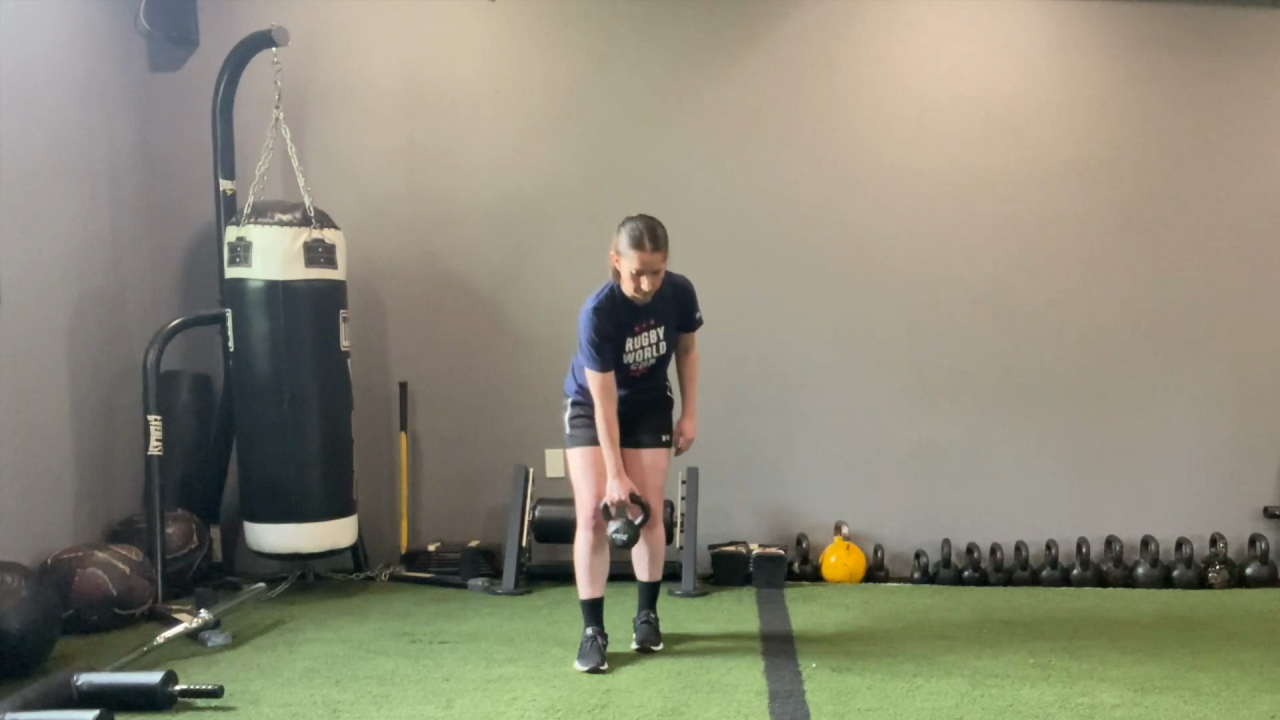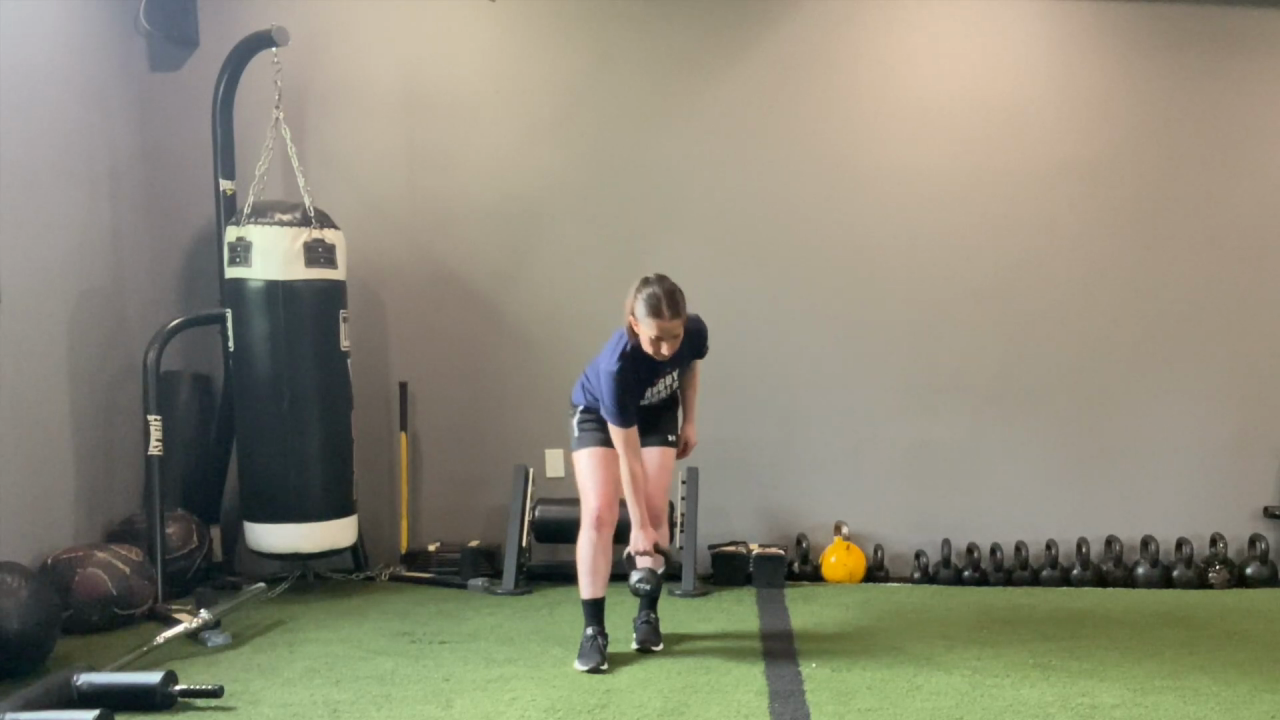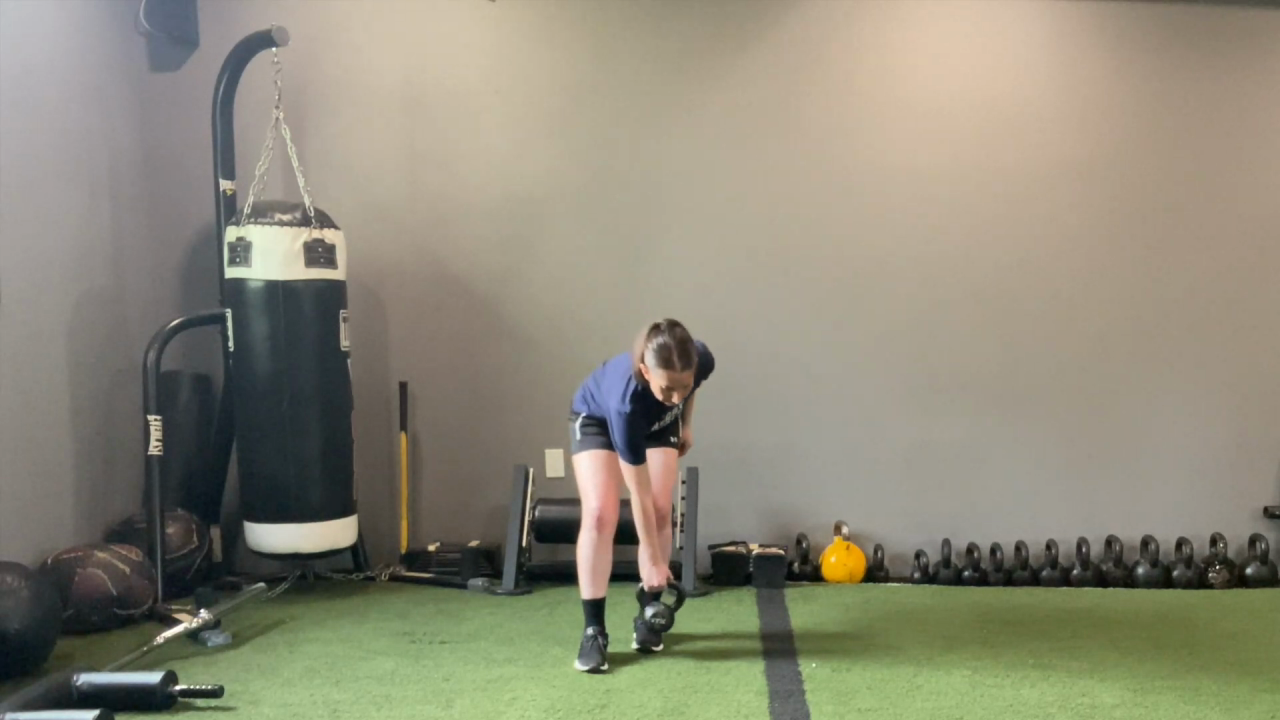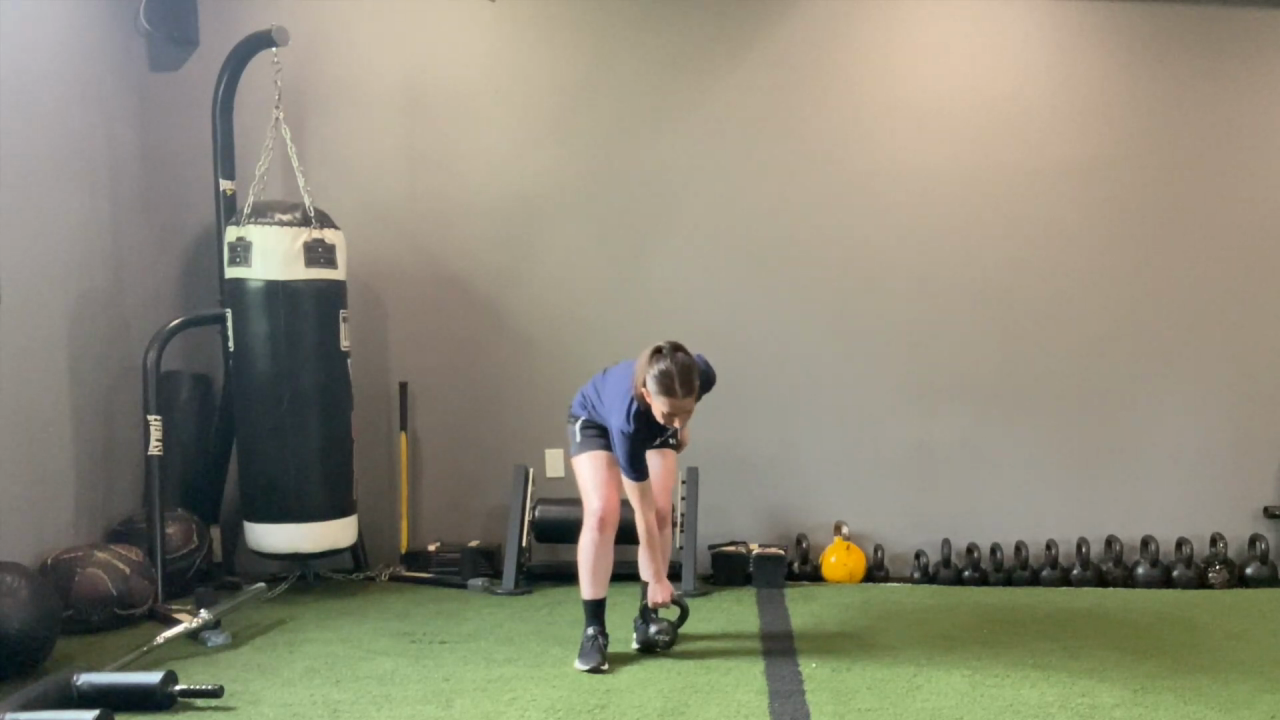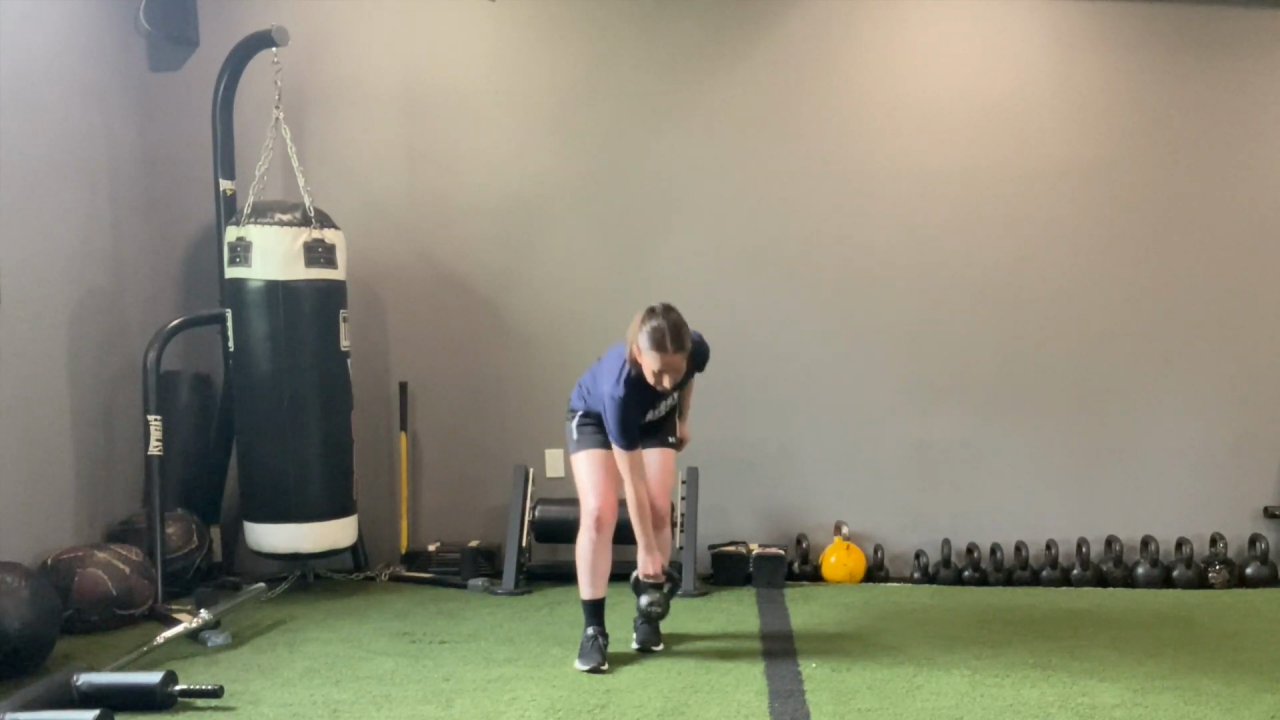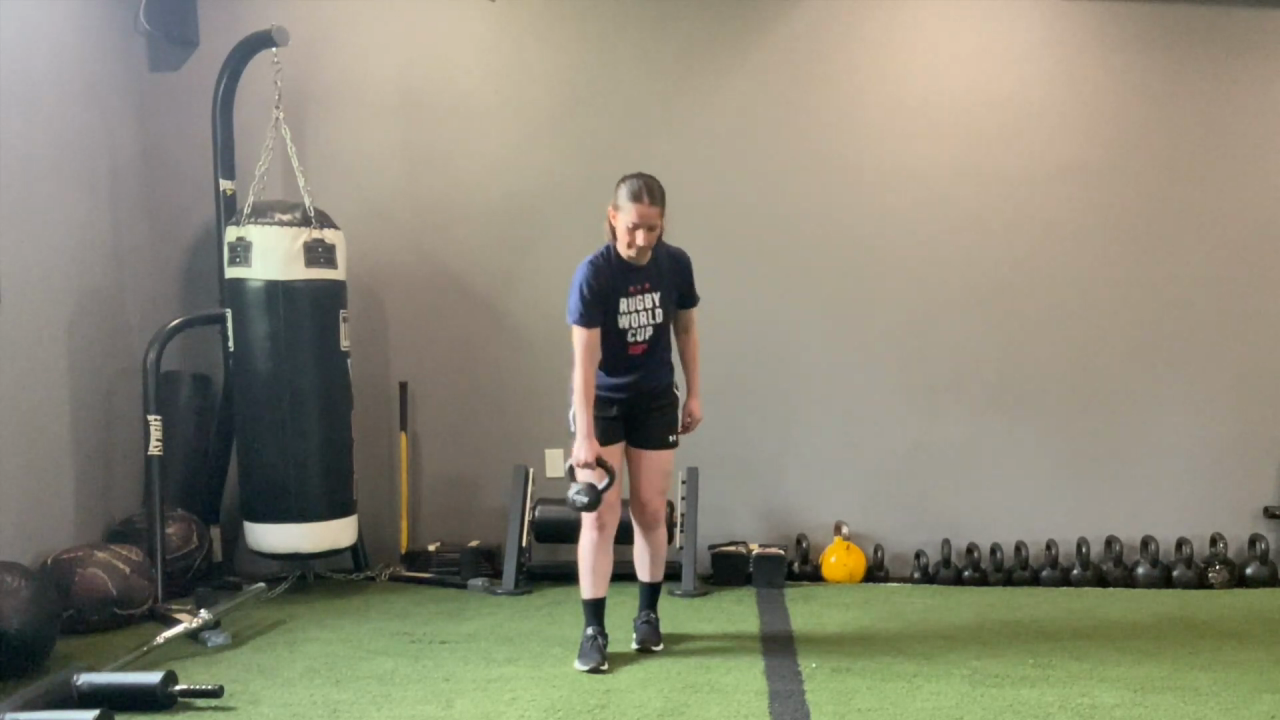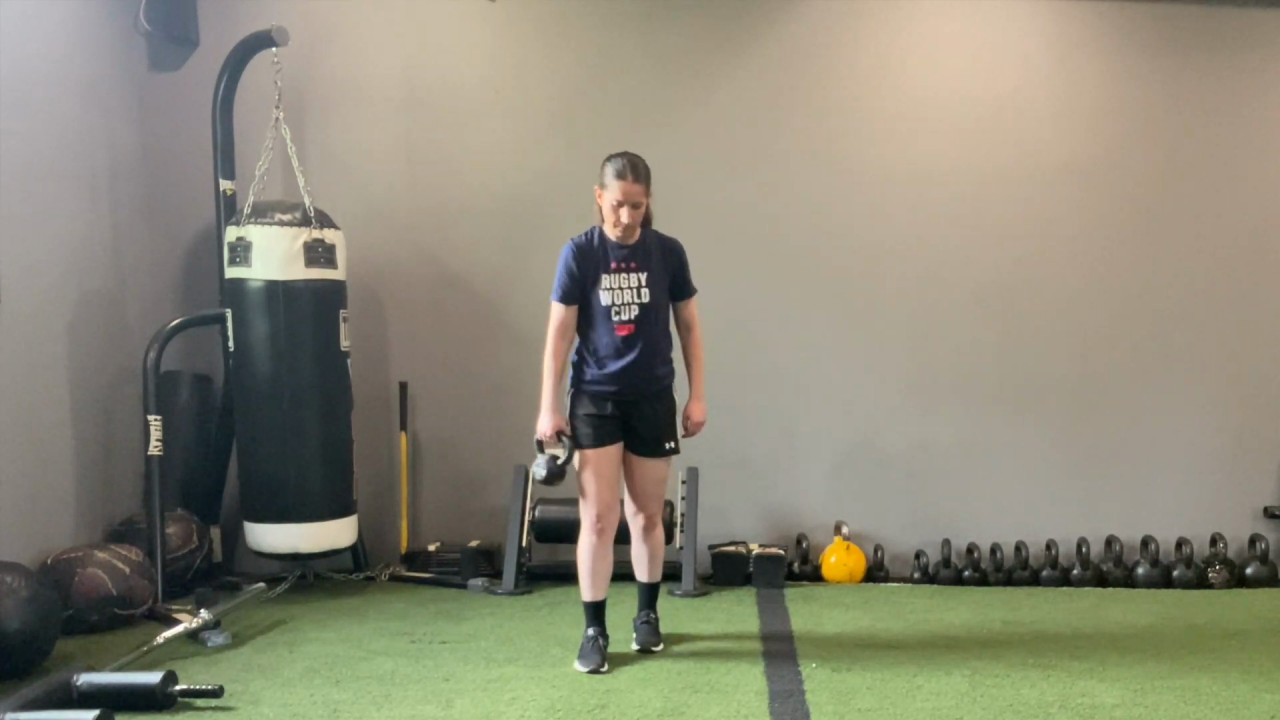
dt=0.7s
person 1, frame 1
left shoulder: (680, 292)
right shoulder: (598, 311)
left elbow: (686, 351)
right elbow: (604, 401)
left wrist: (689, 413)
right wrist: (615, 474)
left hip: (650, 405)
right hip: (589, 407)
left knee: (649, 511)
right knee: (594, 512)
left ankle: (647, 615)
right ankle: (592, 631)
person 1, frame 2
left shoulder: (695, 332)
right shoulder: (617, 364)
right elbow: (629, 458)
left wrist: (689, 421)
right wrist: (638, 526)
left hip: (657, 415)
right hip: (596, 414)
left knee: (657, 509)
right knee: (599, 513)
left ankle: (647, 615)
right ankle: (593, 631)
person 1, frame 3
left shoulder: (702, 360)
right shoulder: (627, 400)
right elbow: (639, 495)
left wrist: (685, 424)
right wrist: (653, 561)
left hip: (657, 425)
right hip: (596, 419)
left knee: (661, 509)
right knee: (600, 513)
left ankle: (648, 615)
right ankle: (593, 631)
person 1, frame 4
left shoulder: (702, 375)
right shoulder: (629, 417)
right elbow: (642, 512)
left wrist: (681, 428)
right wrist: (658, 579)
left hip: (653, 426)
right hip: (594, 421)
left knee: (662, 510)
right knee: (602, 513)
right ankle: (593, 631)
person 1, frame 5
left shoulder: (696, 349)
right shoulder: (620, 386)
right elbow: (634, 483)
left wrist: (682, 420)
right wrist: (646, 549)
left hip: (656, 421)
right hip: (593, 417)
left knee: (659, 510)
right knee: (599, 513)
left ankle: (648, 617)
right ankle: (593, 631)
person 1, frame 6
left shoulder: (676, 264)
right shoulder: (594, 273)
left elbow: (685, 329)
right elbow: (585, 360)
left wrist: (693, 393)
right wrist: (584, 437)
left hip: (655, 400)
right hip: (602, 401)
left knee: (651, 512)
right knee: (599, 515)
left ankle: (648, 615)
right ankle: (593, 631)
person 1, frame 7
left shoulder: (668, 252)
right shoulder: (579, 253)
left elbow: (688, 326)
right elbow: (559, 333)
left wrist: (697, 396)
right wrist: (548, 406)
left hip: (652, 399)
right hip: (594, 400)
left knee: (647, 515)
right knee: (598, 517)
left ankle: (647, 615)
right ankle: (594, 631)
